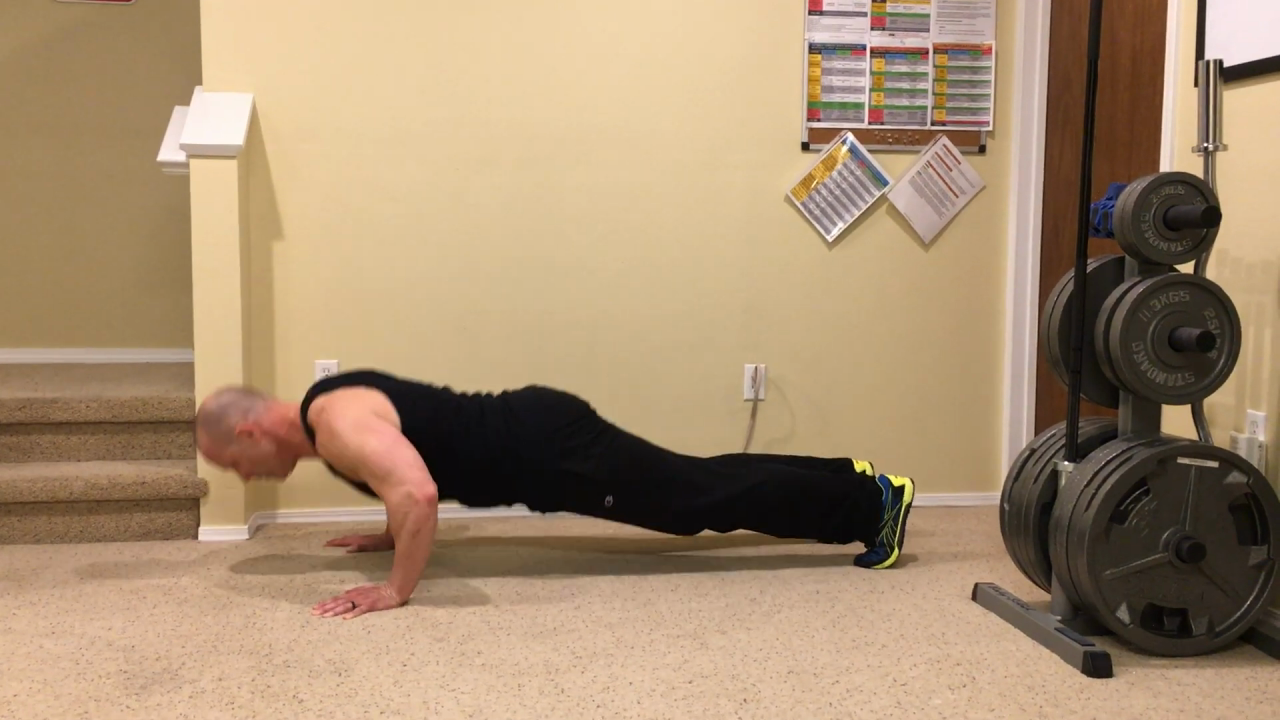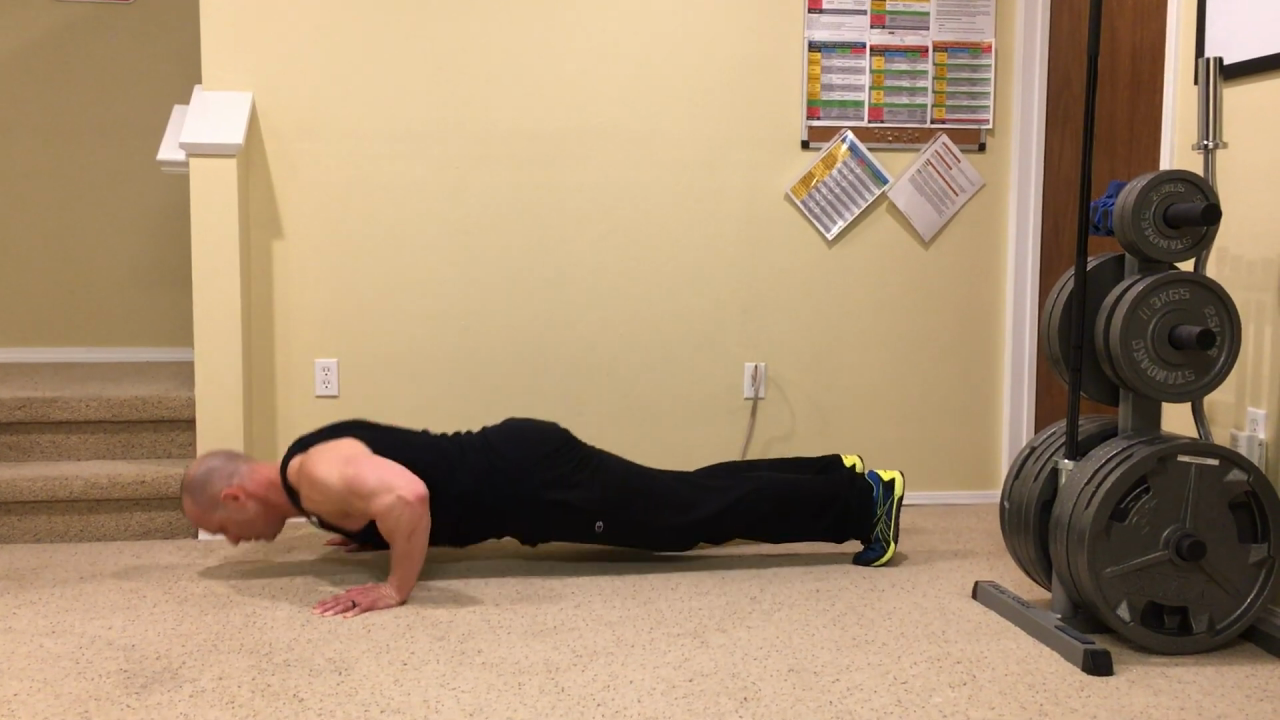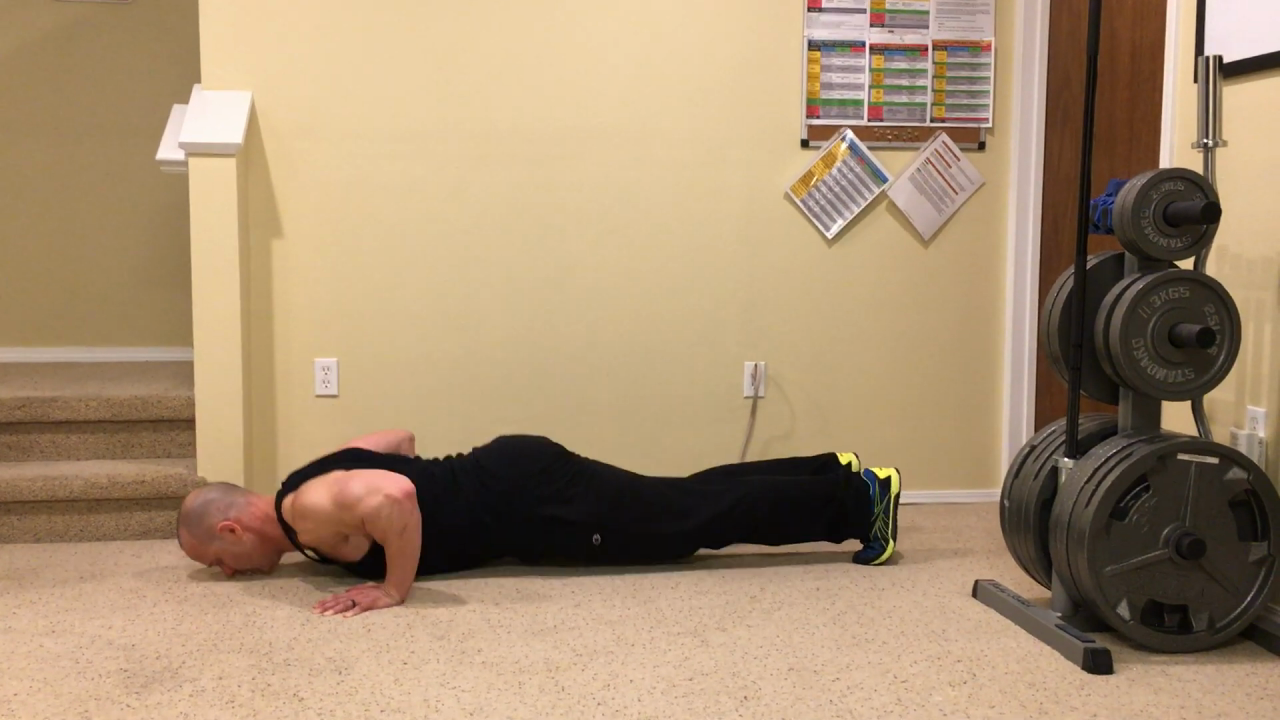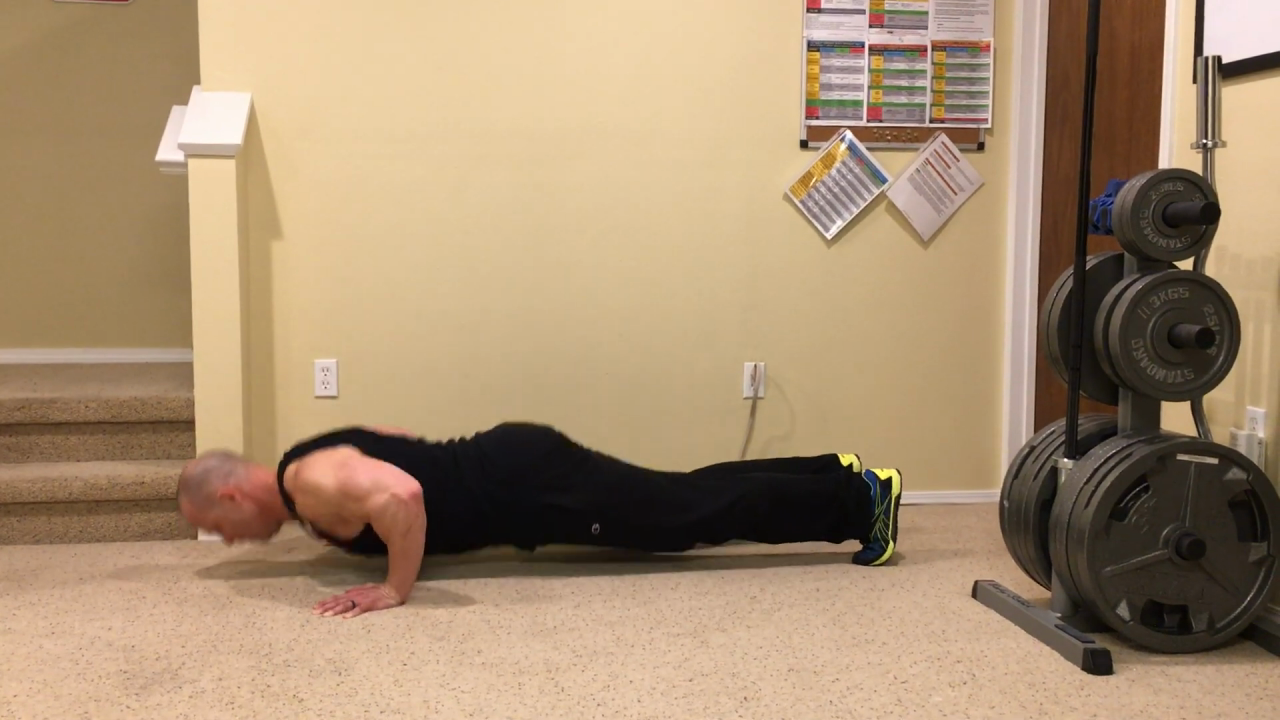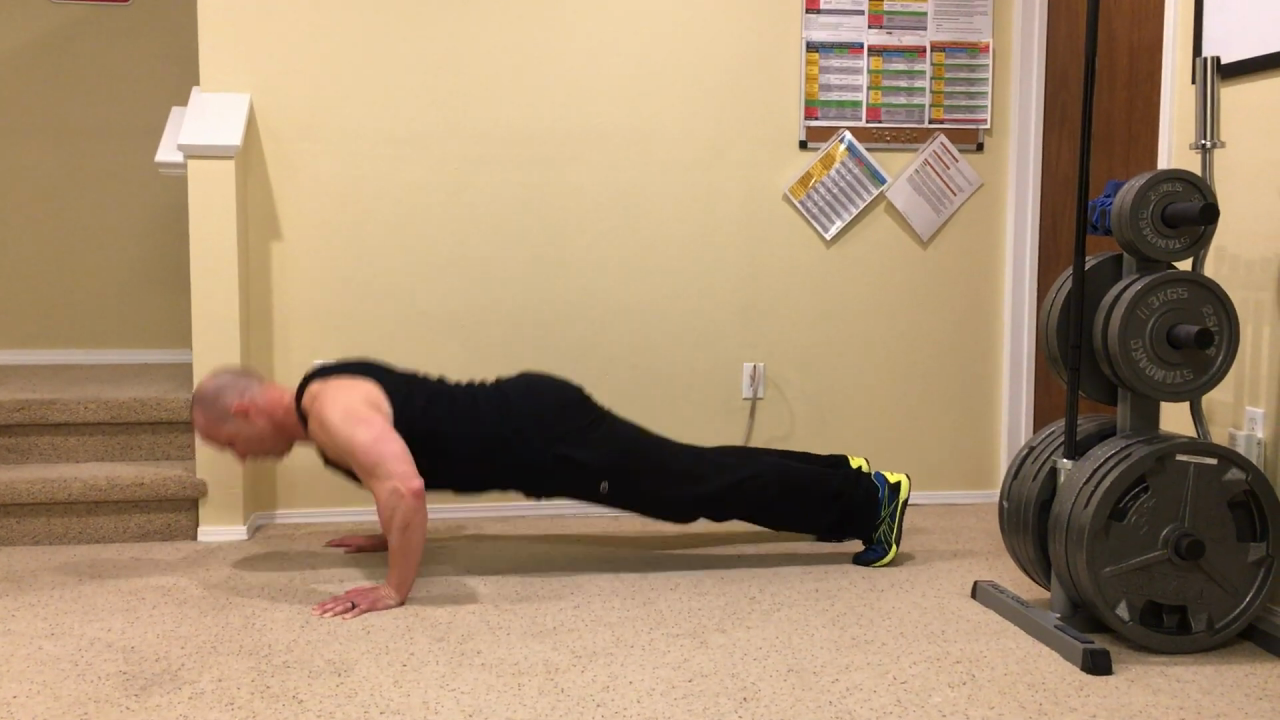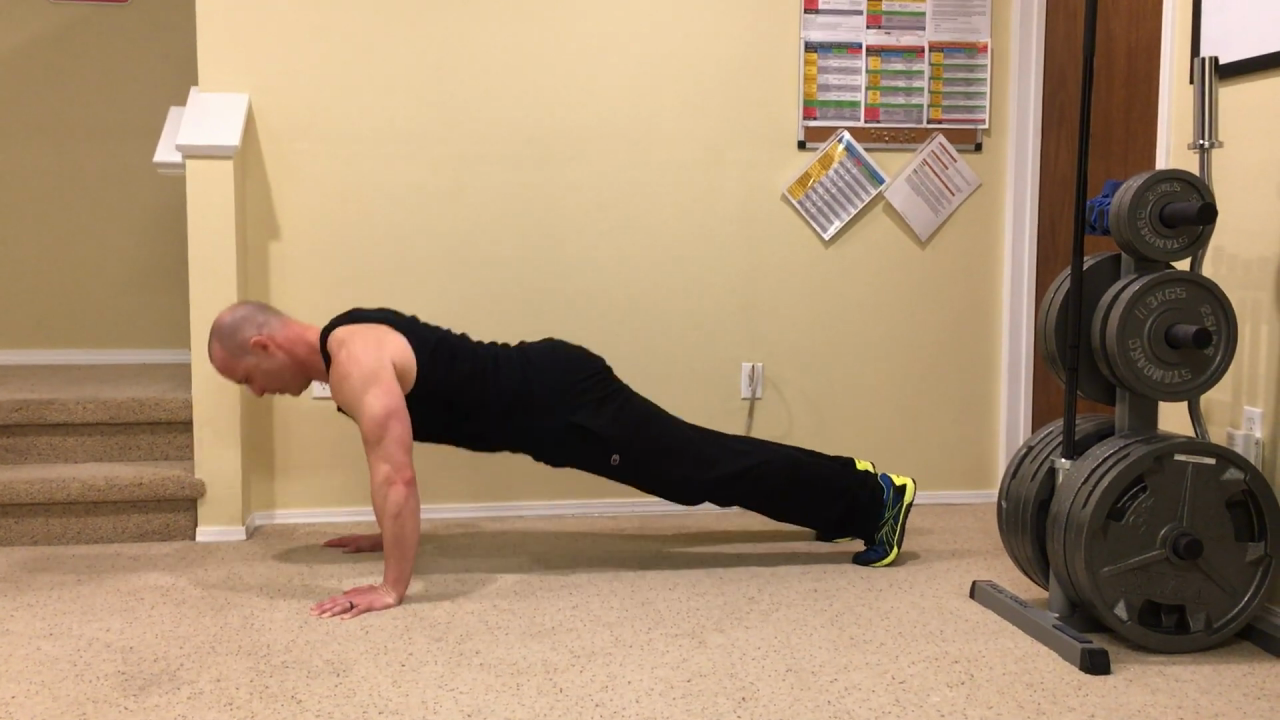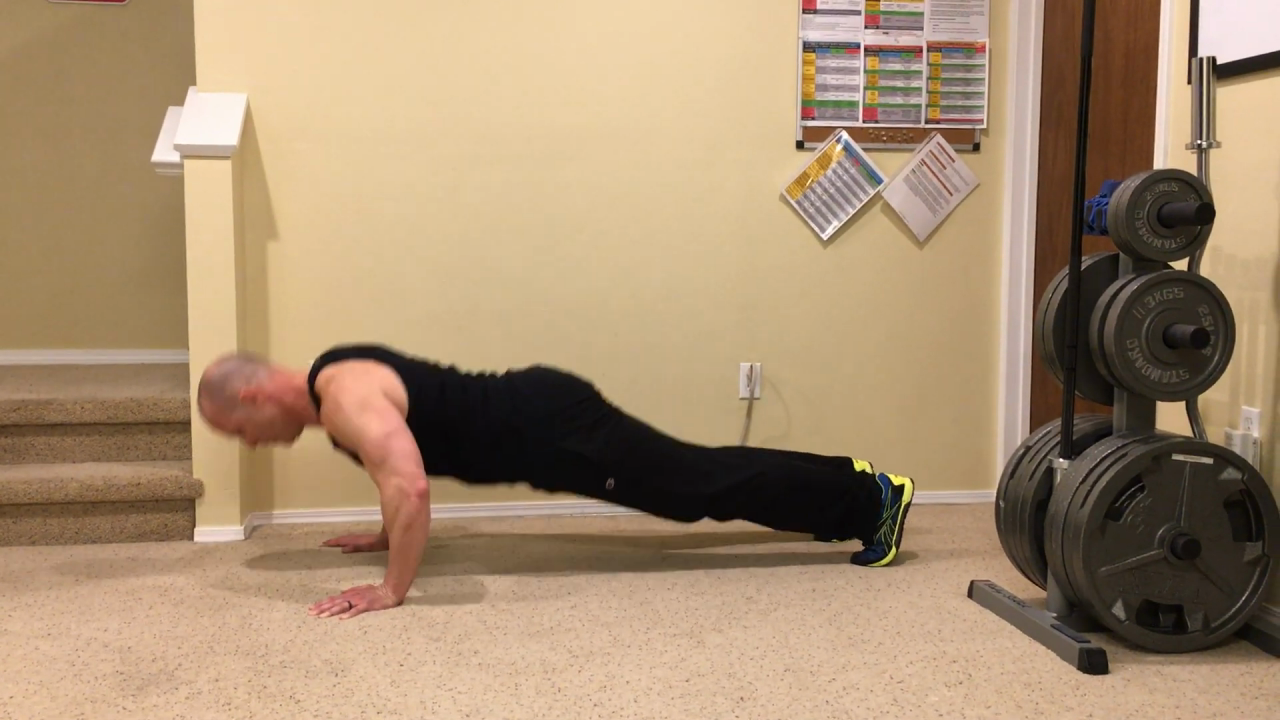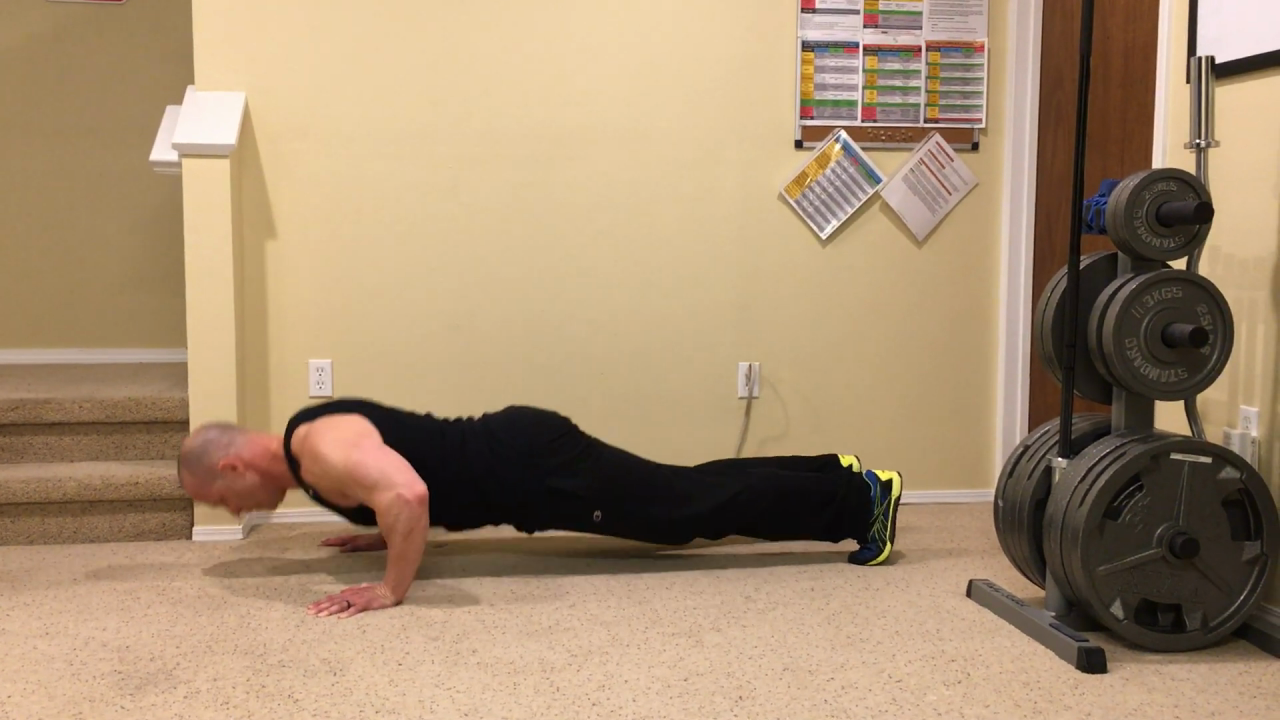
dt=0.2s
person 1, frame 1
left shoulder: (333, 426)
right shoulder: (330, 407)
left elbow: (418, 492)
left wrist: (397, 589)
right wrist: (392, 532)
left hip: (548, 449)
right hip: (531, 430)
left knee: (711, 498)
right knee: (703, 484)
left ankle: (872, 500)
right ankle: (854, 480)
person 1, frame 2
left shoulder: (313, 480)
right shoulder: (316, 460)
left elbow: (409, 496)
left wrist: (395, 588)
right wrist: (377, 536)
left hip: (531, 482)
right hip: (516, 460)
left knee: (699, 512)
right knee: (694, 494)
left ankle: (864, 498)
right ankle: (841, 476)
person 1, frame 3
left shoulder: (306, 512)
right shoulder: (314, 486)
left elbow: (395, 496)
right elbow: (401, 439)
left wrist: (393, 588)
left hip: (525, 500)
right hip: (511, 475)
left knee: (698, 519)
right knee: (688, 499)
left ankle: (859, 495)
right ankle: (836, 476)
person 1, frame 4
left shoulder: (308, 485)
right shoulder: (313, 458)
left elbow: (404, 495)
left wrist: (395, 588)
right wrist: (384, 537)
left hip: (529, 488)
right hip: (514, 464)
left knee: (697, 514)
right knee: (690, 494)
left ankle: (861, 500)
right ankle: (838, 478)
person 1, frame 5
left shoulder: (329, 411)
right shoulder: (329, 389)
left elbow: (406, 489)
left wrist: (395, 589)
right wrist: (390, 533)
left hip: (544, 438)
right hip: (530, 420)
left knee: (706, 488)
right knee: (700, 476)
left ankle: (869, 500)
right ankle: (850, 481)
person 1, frame 6
left shoulder: (353, 359)
right shoulder: (346, 343)
left elbow: (394, 472)
right elbow: (397, 456)
left wrist: (392, 588)
right wrist: (387, 532)
left hip: (561, 401)
right hip: (546, 390)
left knee: (713, 474)
right knee: (709, 464)
left ankle: (874, 497)
right ankle: (858, 487)
person 1, frame 7
left shoulder: (342, 397)
right shoulder: (333, 380)
left elbow: (408, 485)
right elbow: (408, 461)
left wrist: (392, 588)
right wrist: (389, 535)
left hip: (552, 427)
right hip: (534, 412)
left knee: (711, 486)
right knee: (707, 477)
left ankle: (872, 496)
right ankle: (854, 481)
person 1, frame 8
left shoulder: (316, 455)
right shoulder: (313, 436)
left elbow: (410, 496)
left wrist: (390, 589)
right wrist: (379, 531)
left hip: (531, 468)
right hip: (516, 449)
left knee: (699, 507)
right knee: (691, 492)
left ankle: (862, 496)
right ankle: (840, 478)
